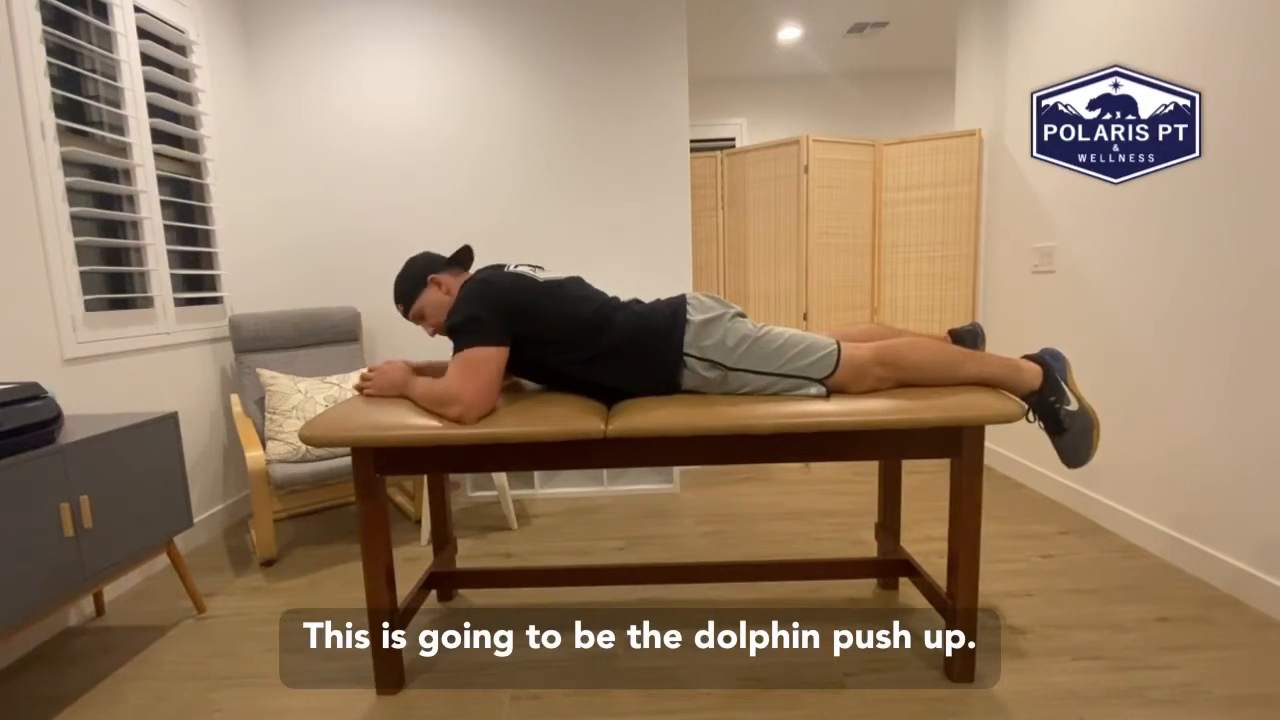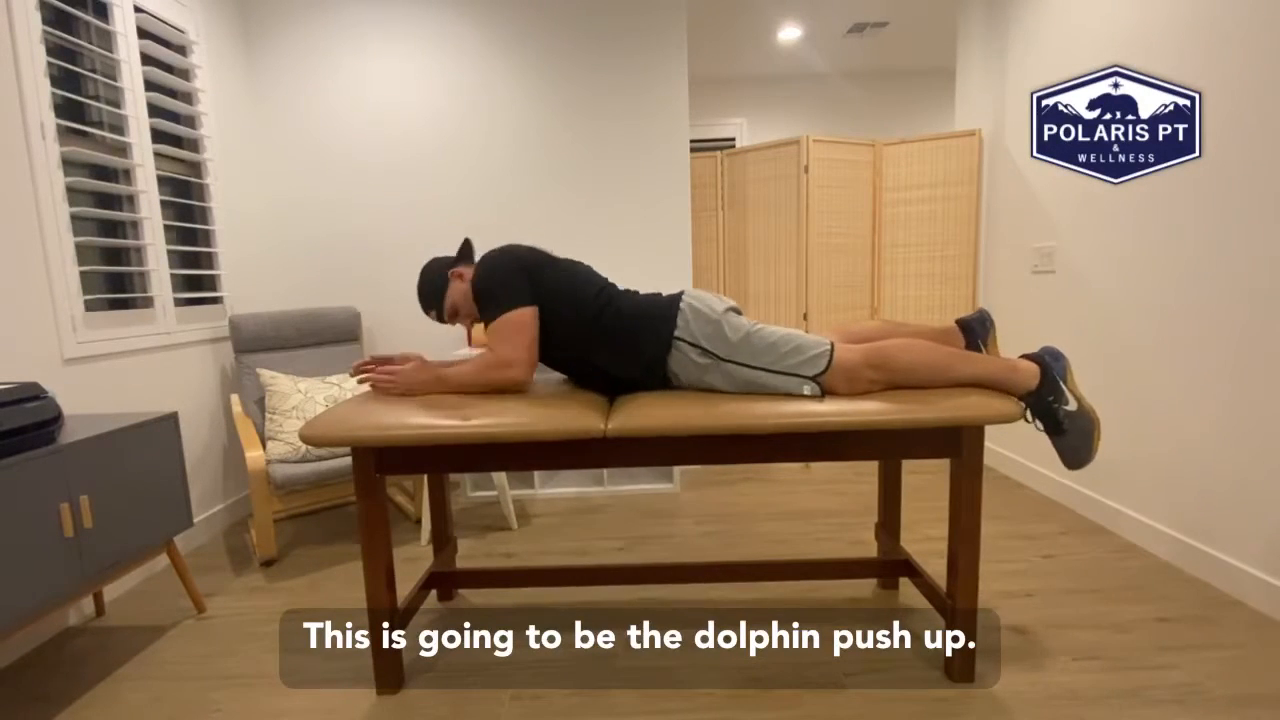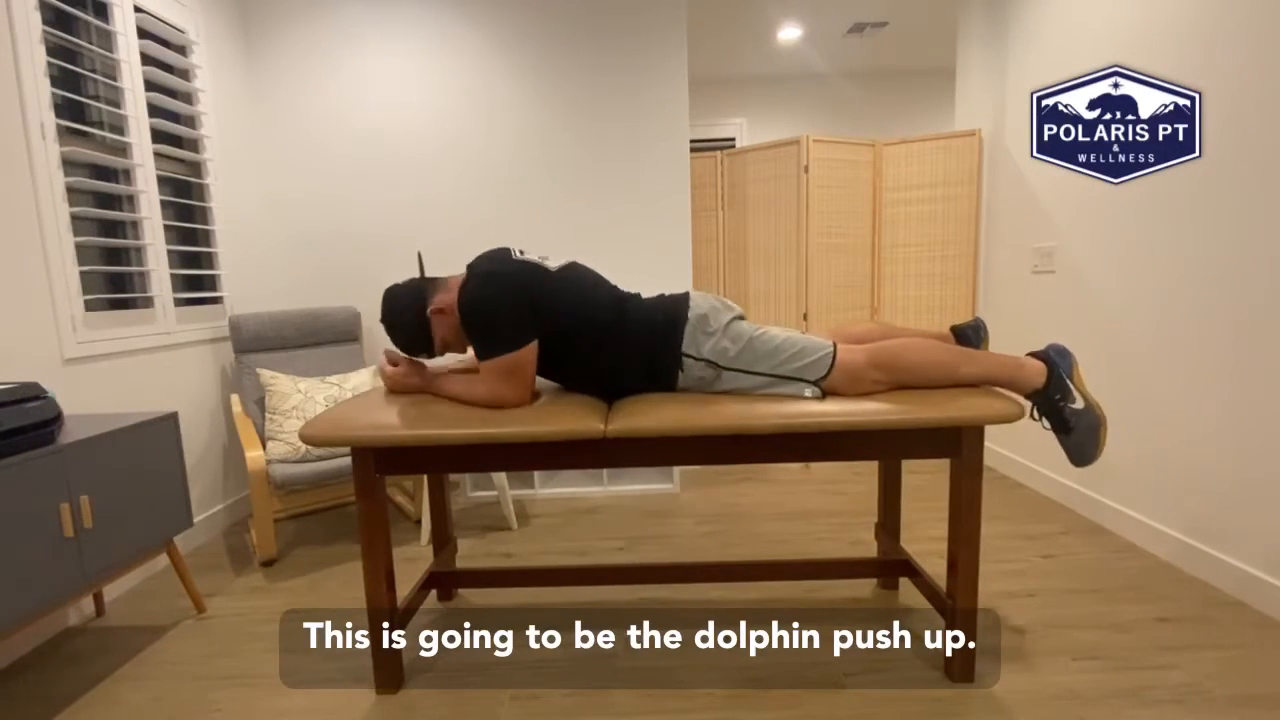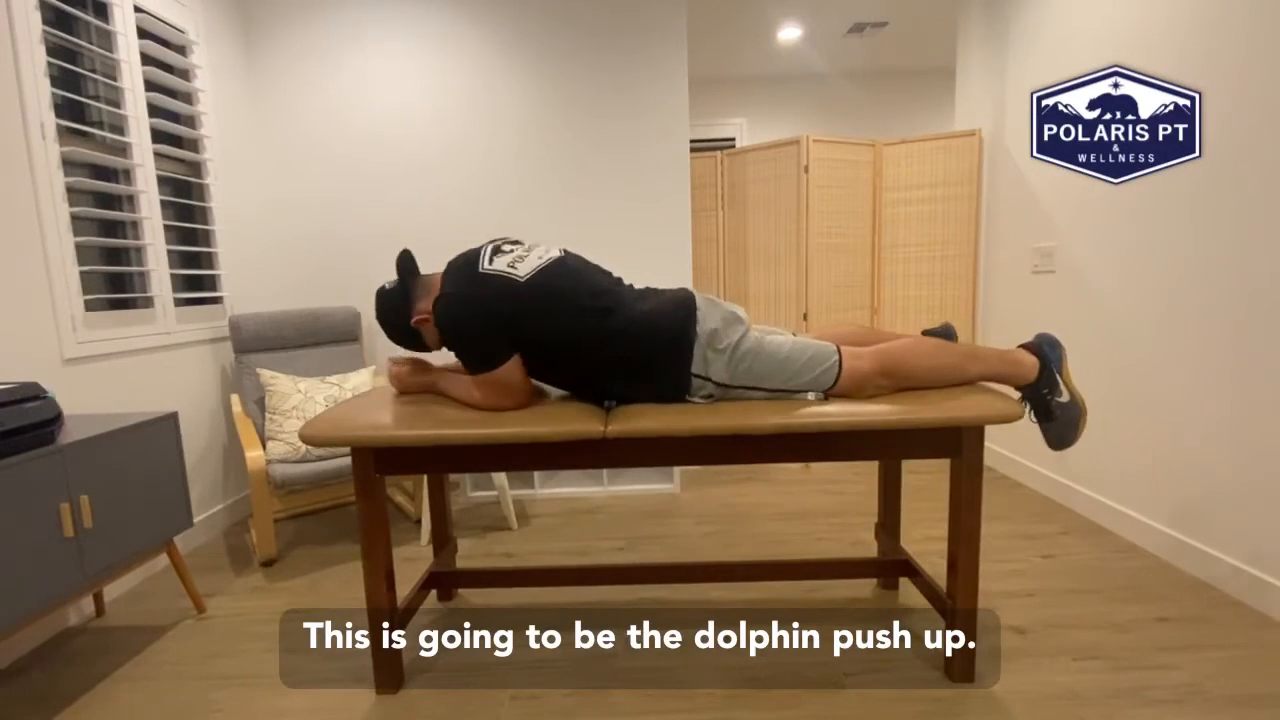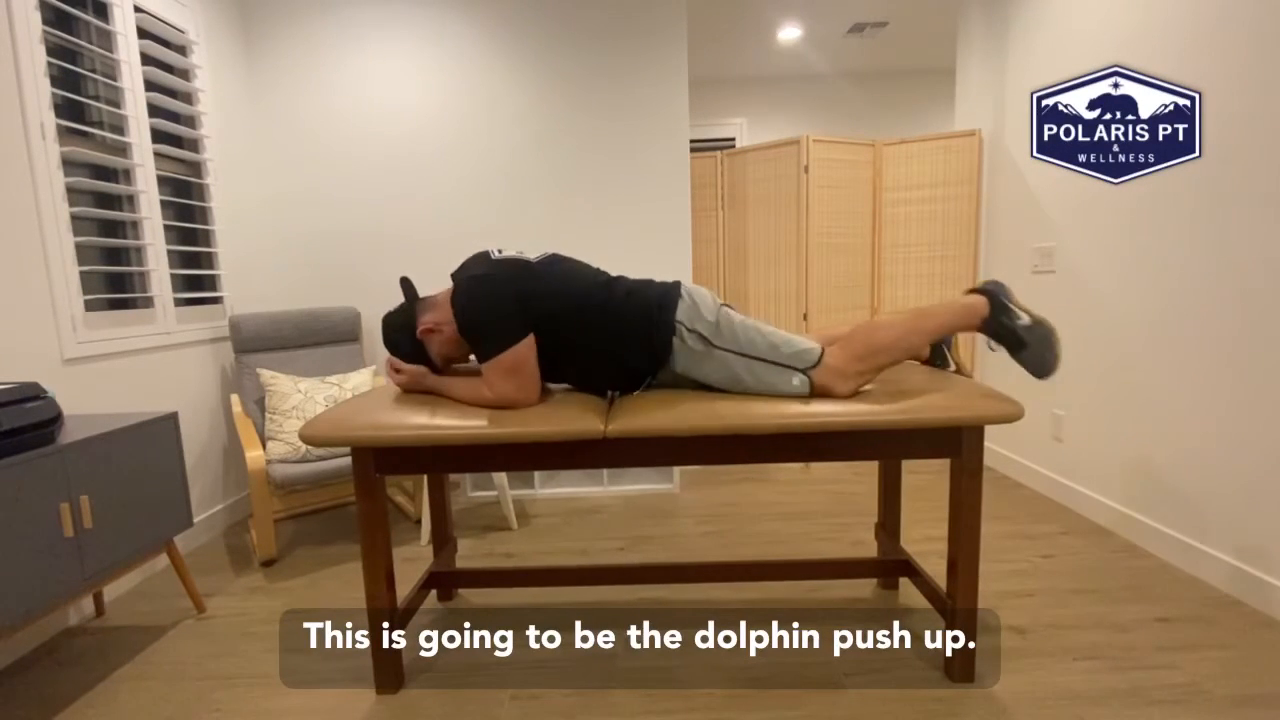
dt=0.4s
person 1, frame 1
left shoulder: (477, 298)
right shoulder: (507, 285)
left elbow: (468, 403)
right elbow: (493, 367)
left wrist: (405, 386)
right wrist: (422, 367)
left hip: (691, 348)
right hip: (683, 328)
left knee: (863, 367)
right knee: (833, 342)
left ankle: (1032, 374)
right ankle: (953, 340)
person 1, frame 2
left shoulder: (501, 267)
right shoulder: (519, 277)
left elbow: (513, 369)
right elbow: (512, 355)
left wrist: (424, 380)
right wrist: (425, 361)
left hip: (684, 337)
right hip: (677, 339)
left knee: (853, 368)
right knee: (836, 340)
left ankle: (1029, 374)
right ankle: (964, 334)
person 1, frame 3
left shoulder: (490, 294)
right shoulder: (493, 269)
left elbow: (512, 391)
right elbow: (512, 356)
left wrist: (426, 381)
right wrist: (442, 370)
left hip: (692, 349)
right hip: (684, 326)
left knee: (862, 369)
right knee: (836, 341)
left ankle: (1038, 371)
right ankle: (956, 337)
person 1, frame 4
left shoulder: (460, 307)
right shoulder: (483, 260)
left elbow: (511, 394)
left wrist: (428, 379)
right wrist: (447, 370)
left hip: (696, 362)
right hip: (686, 317)
left knee: (865, 373)
right knee: (815, 345)
left ankle: (1029, 364)
right ankle: (927, 339)
person 1, frame 5
left shoulder: (482, 295)
right shoulder: (490, 281)
left elbow: (516, 393)
right elbow: (524, 370)
left wrist: (430, 382)
right wrist: (442, 377)
left hip: (684, 331)
right hip: (667, 340)
left knee: (838, 374)
right knee: (811, 353)
left ankle: (979, 309)
right ankle: (927, 344)
